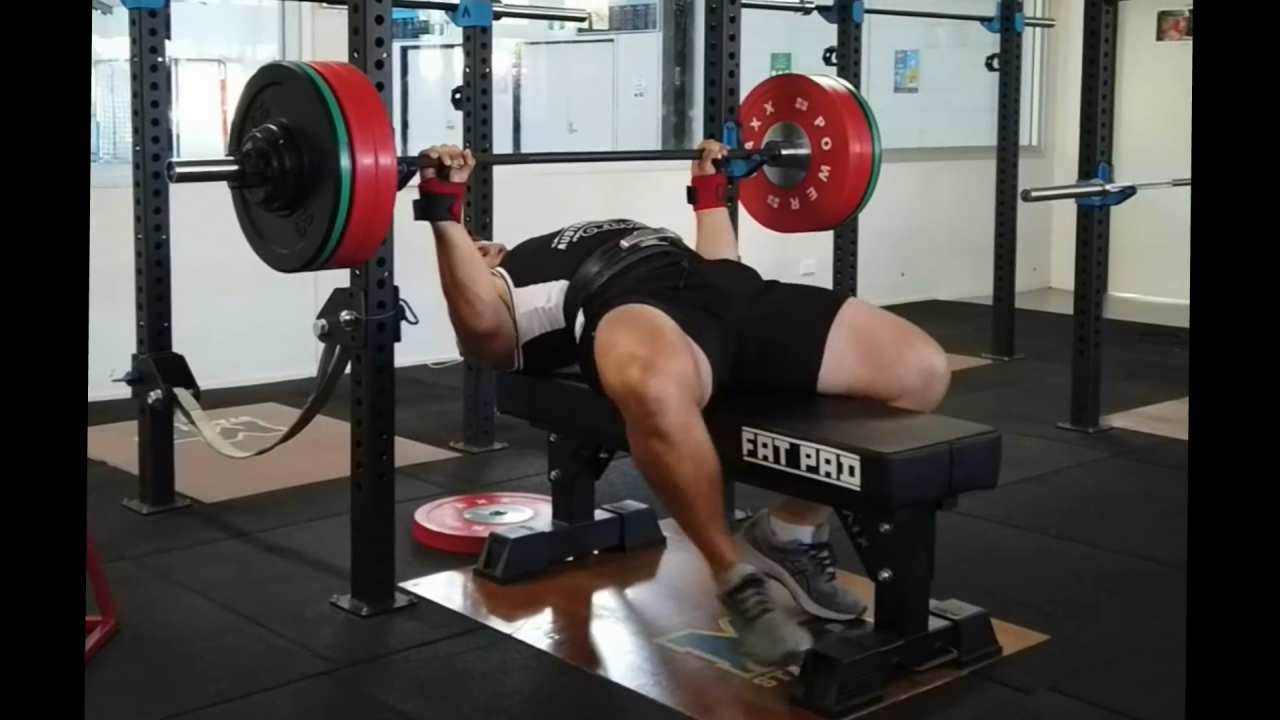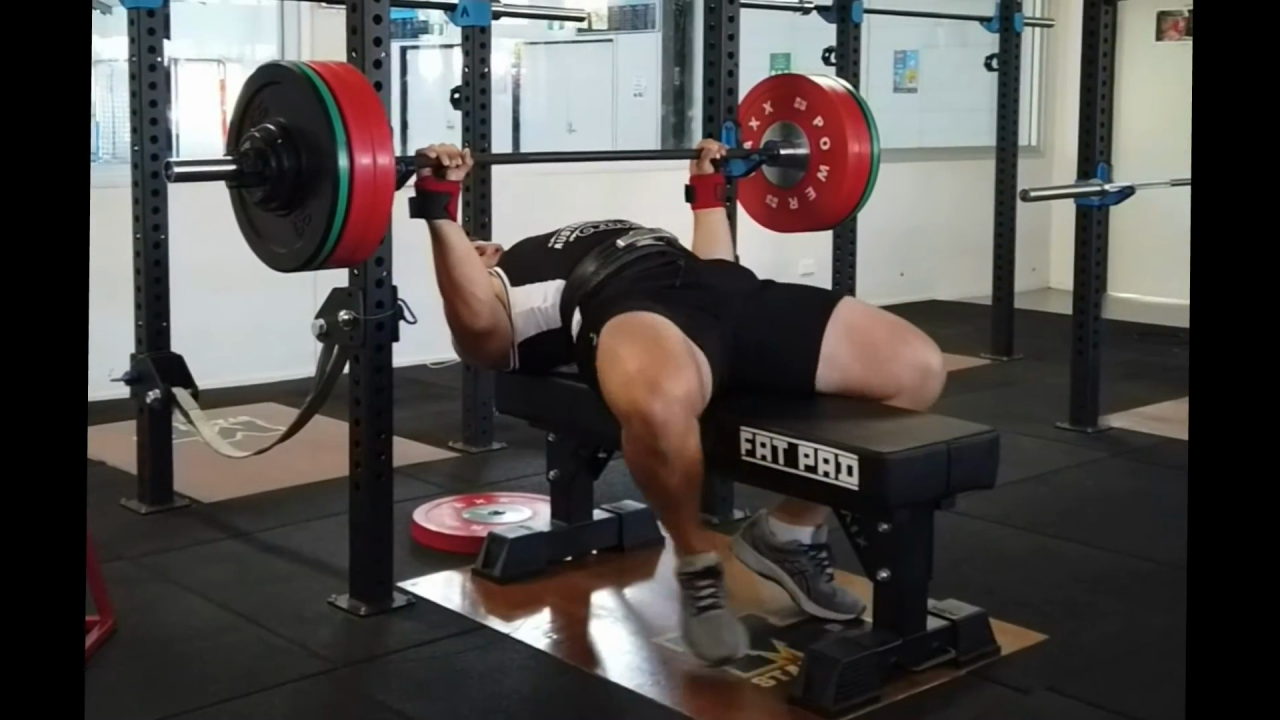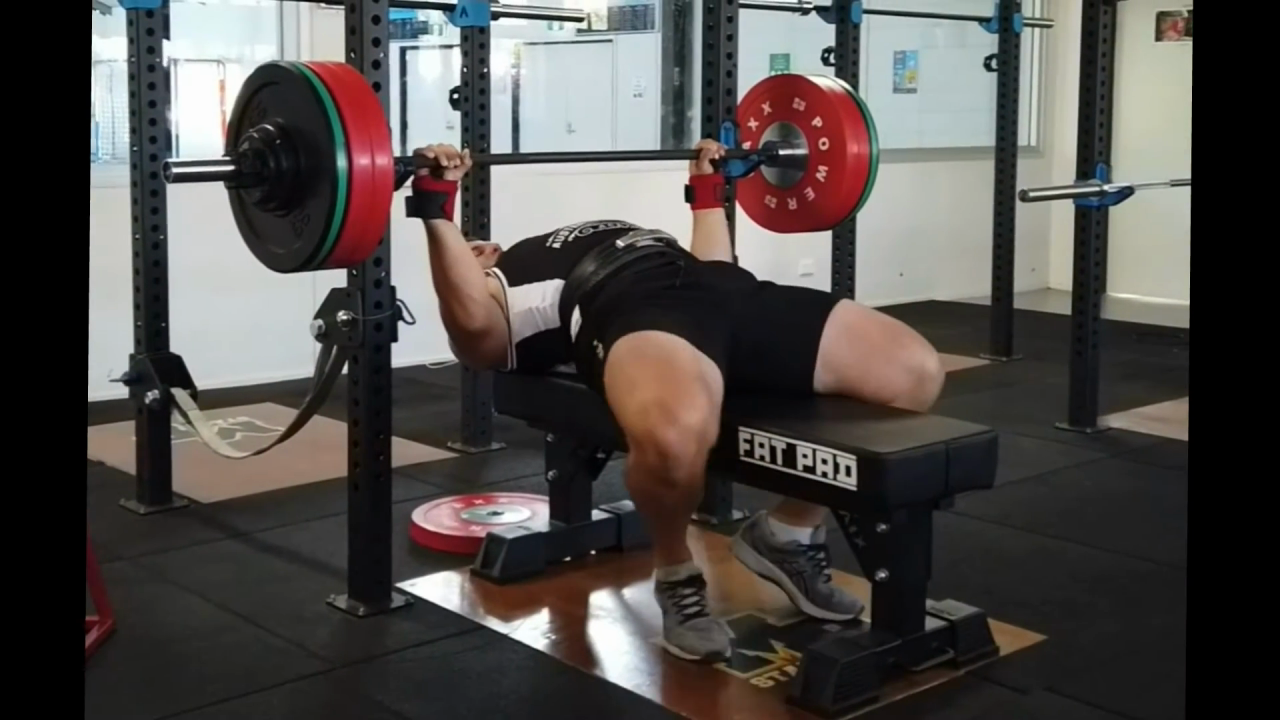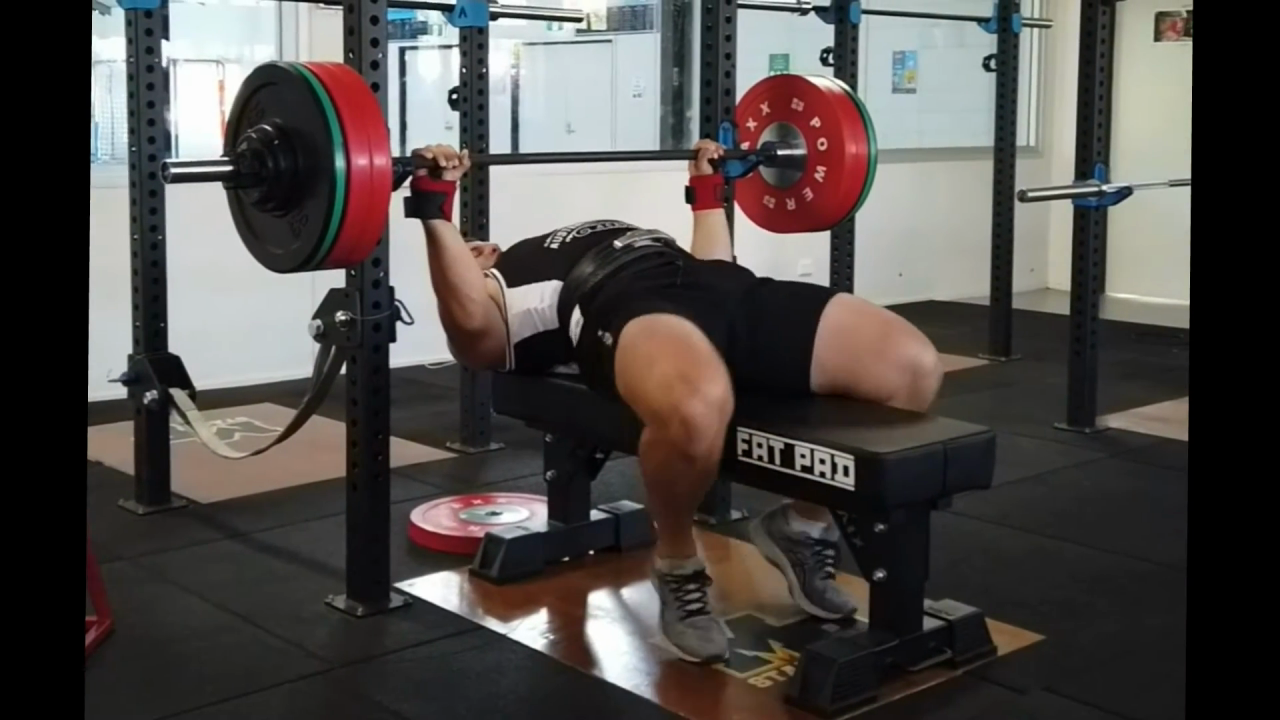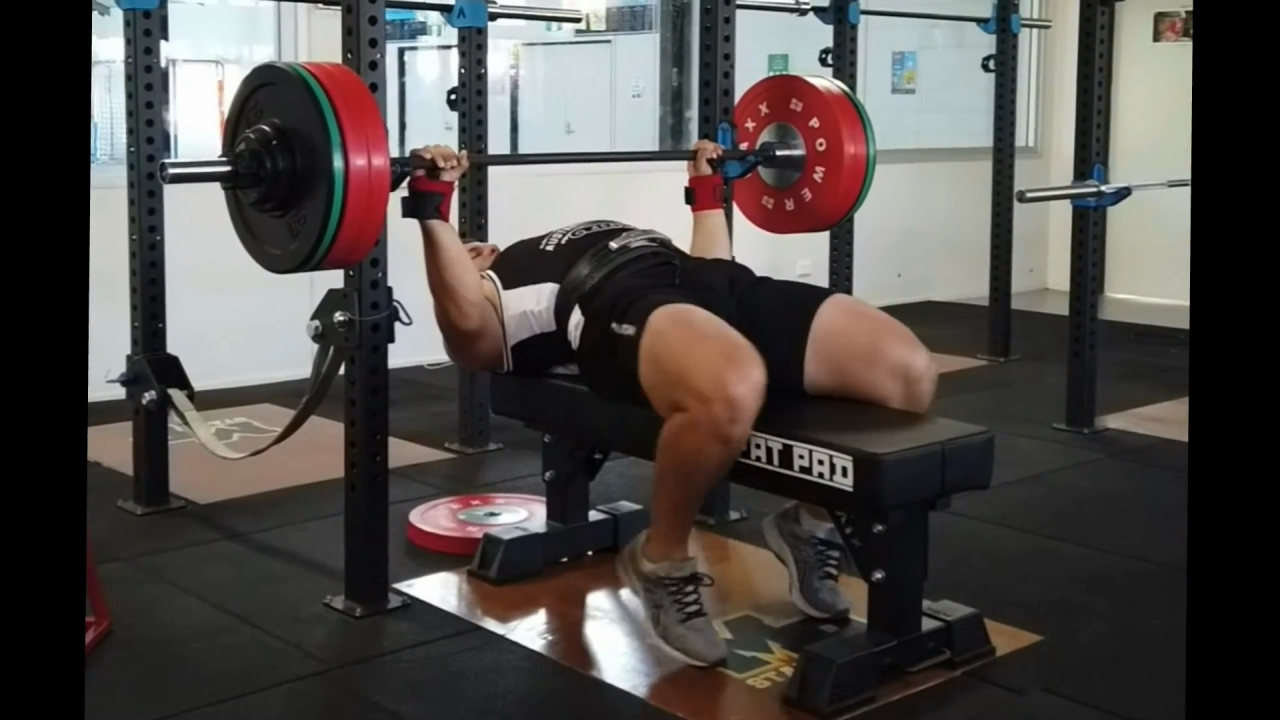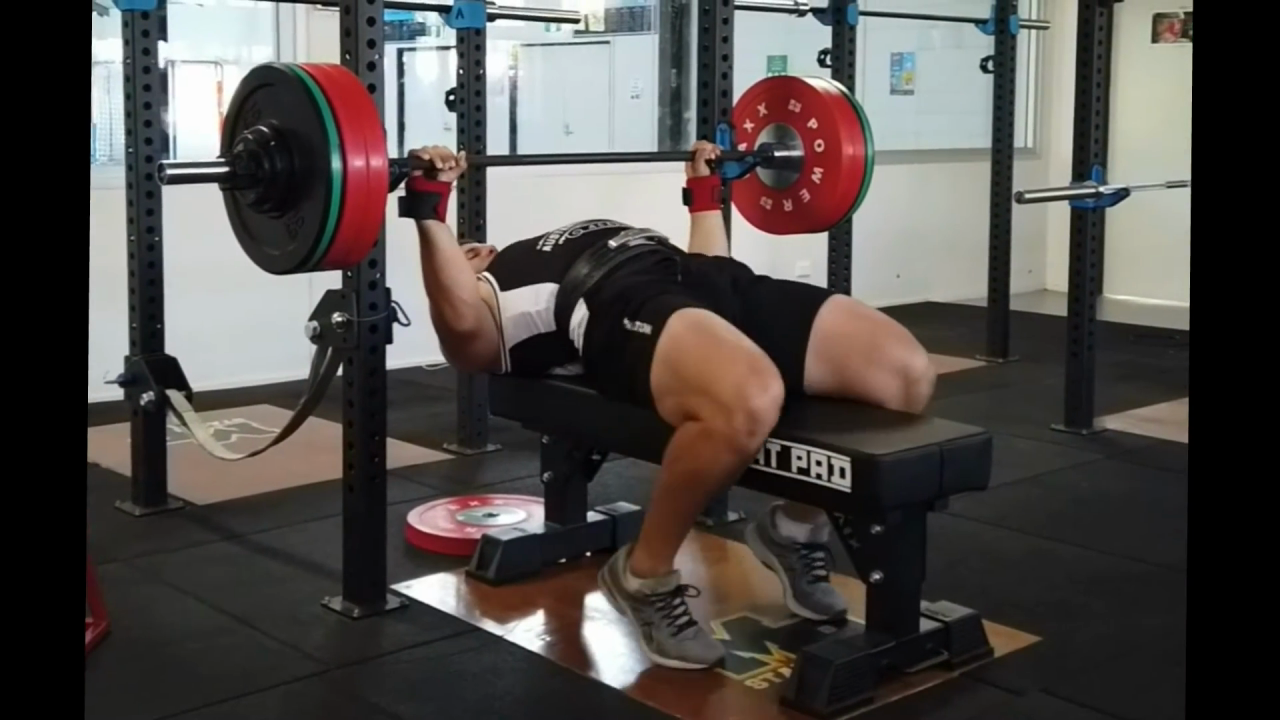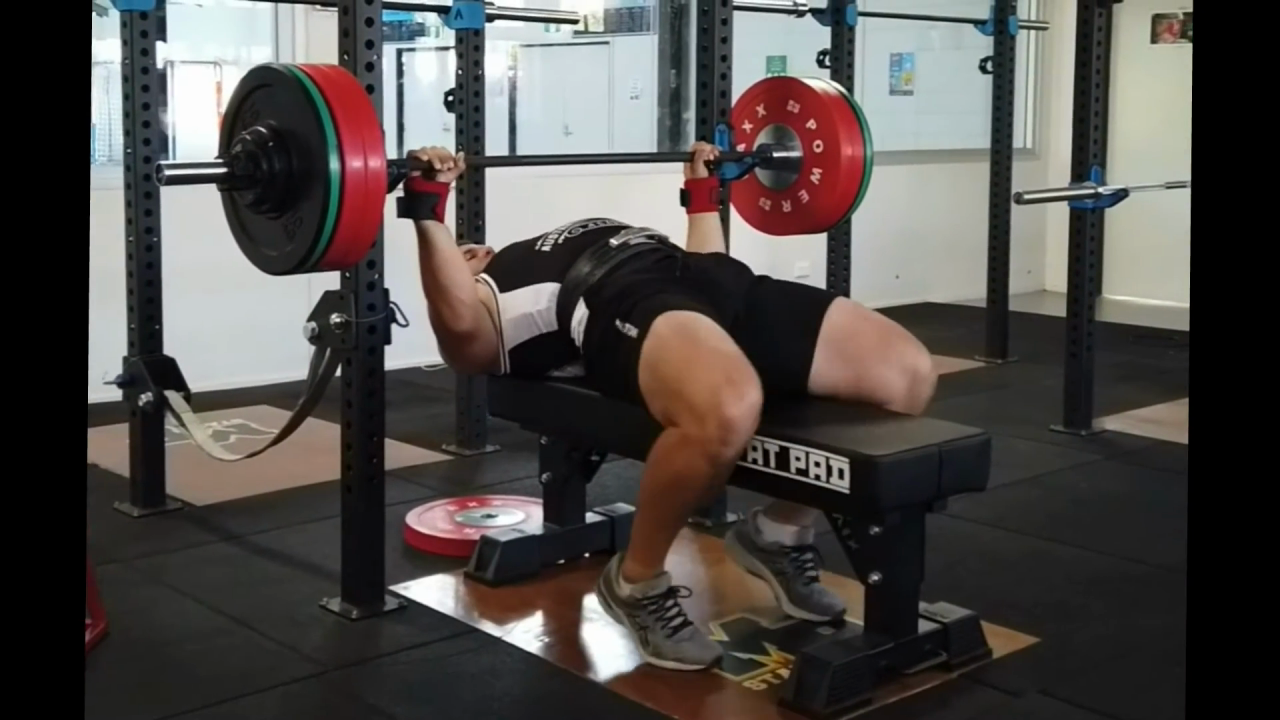
dt=0.1s
person 1, frame 1
right shoulder: (499, 291)
left elbow: (717, 268)
right elbow: (479, 319)
left wrist: (710, 188)
right wrist: (443, 211)
left knee: (921, 369)
right knee: (655, 384)
left ankle: (793, 531)
right ankle: (736, 577)
person 1, frame 2
right shoulder: (495, 291)
left elbow: (713, 267)
right elbow: (475, 318)
left wrist: (708, 187)
right wrist: (439, 209)
left knee: (916, 367)
right knee: (657, 402)
left ankle: (792, 531)
right ankle: (698, 566)
person 1, frame 3
right shoulder: (492, 296)
left elbow: (712, 270)
right elbow: (470, 318)
left wrist: (707, 190)
right wrist: (436, 211)
left knee: (915, 369)
right knee: (673, 437)
left ankle: (788, 534)
right ankle: (675, 573)
person 1, frame 4
right shoulder: (491, 298)
left elbow: (711, 270)
right elbow: (468, 318)
left wrist: (707, 190)
right wrist: (434, 211)
left knee: (911, 365)
right knee: (695, 407)
left ankle: (806, 527)
right ankle: (678, 565)
person 1, frame 5
right shoulder: (486, 308)
left elbow: (707, 268)
right elbow: (464, 319)
left wrist: (706, 190)
right wrist: (432, 210)
left knee: (906, 371)
right knee: (731, 391)
left ankle: (813, 526)
right ankle: (660, 560)
person 1, frame 6
right shoulder: (482, 309)
left elbow: (706, 269)
right elbow: (460, 321)
left wrist: (703, 190)
right wrist: (428, 210)
left knee: (905, 373)
right knee: (748, 401)
left ankle: (797, 529)
right ankle: (646, 575)
person 1, frame 7
right shoulder: (483, 306)
left elbow: (705, 268)
right elbow: (457, 321)
left wrist: (702, 190)
right wrist: (427, 210)
left knee: (906, 372)
right knee: (727, 409)
left ankle: (780, 531)
right ankle: (636, 581)
